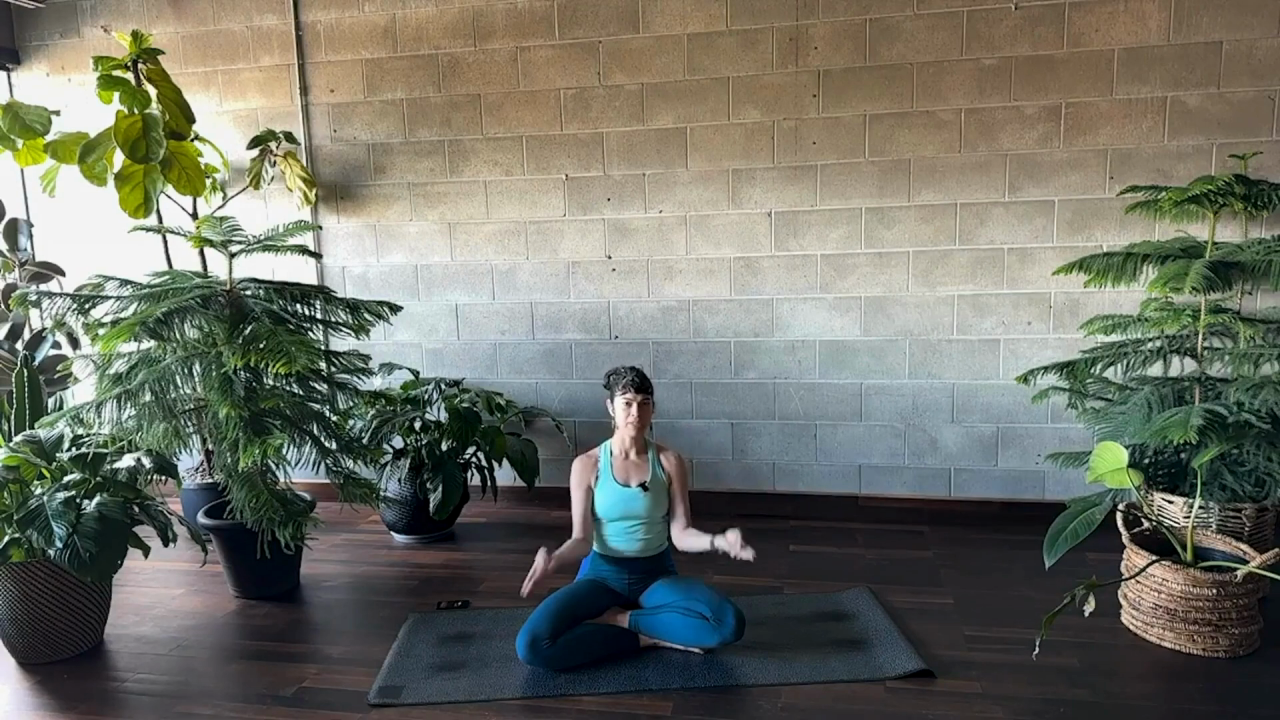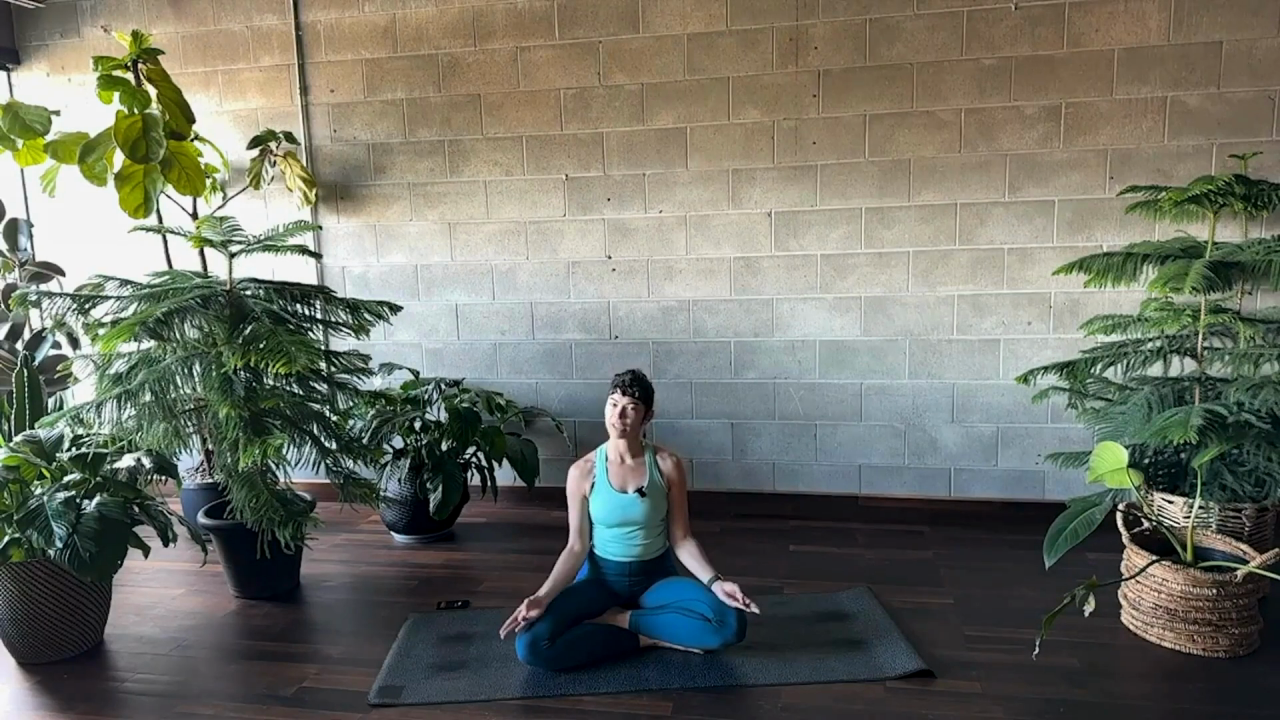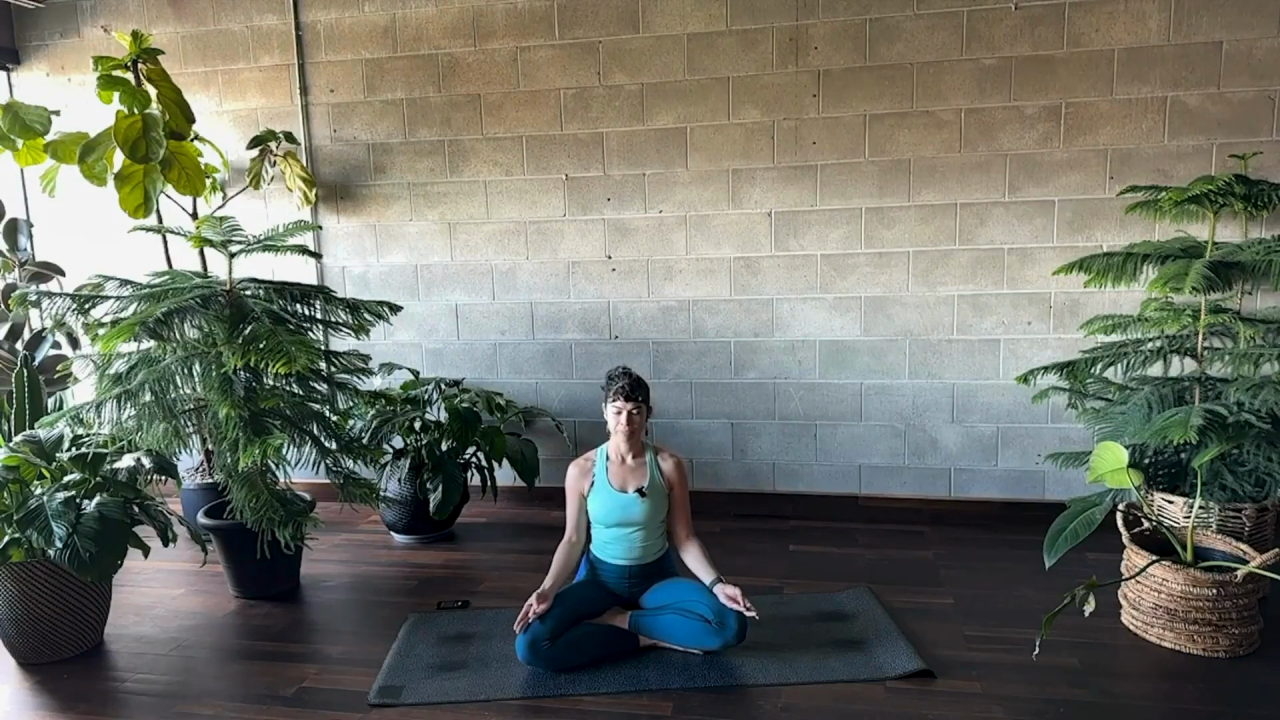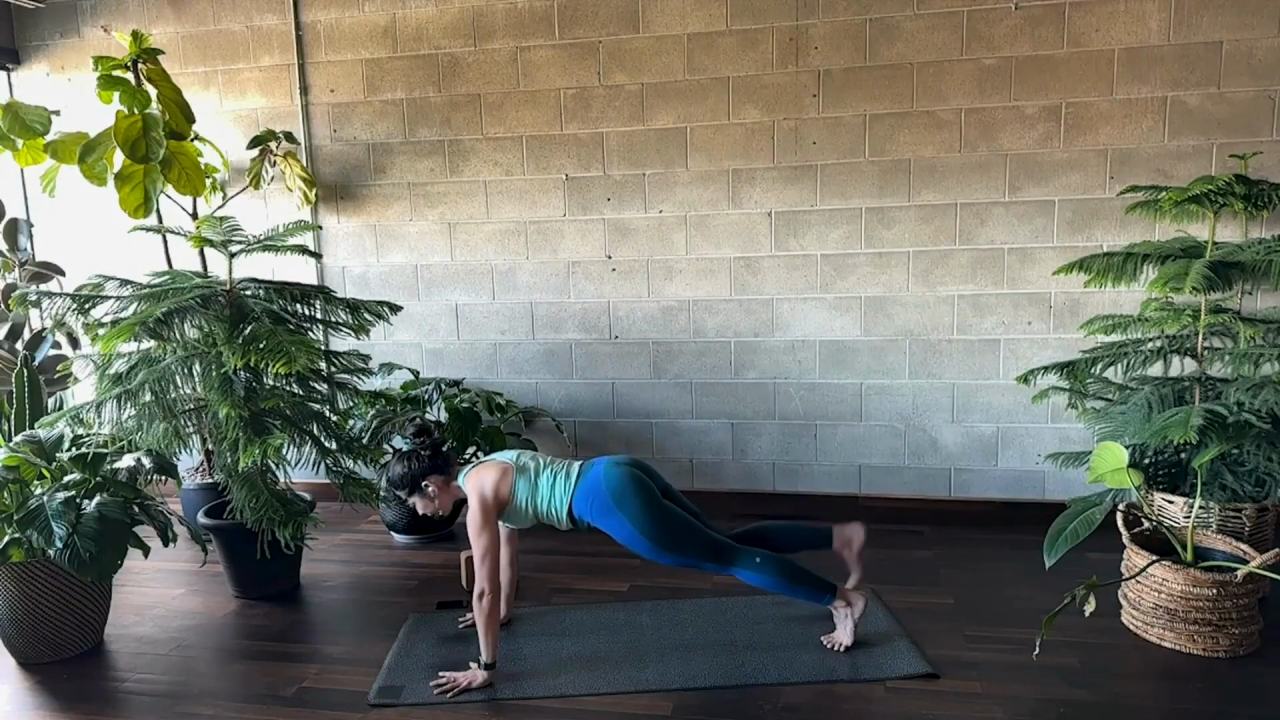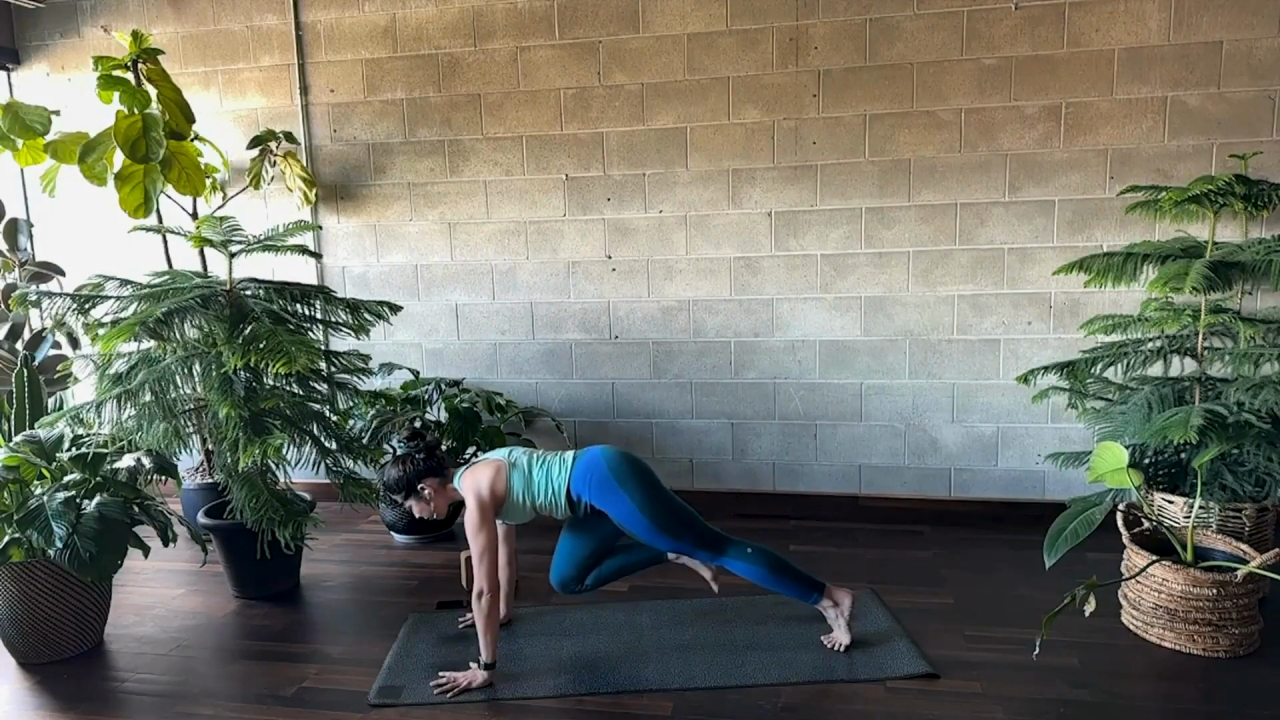
dt=1s
person 1, frame 1
left shoulder: (668, 461)
right shoulder: (587, 465)
left elbow: (680, 534)
right elbow: (582, 539)
left wrist: (717, 541)
right wrist: (555, 560)
left hip: (656, 575)
right hip: (602, 576)
left knee: (727, 623)
right knee: (532, 647)
left ankle: (618, 621)
right ankle: (646, 637)
person 1, frame 2
left shoulder: (667, 465)
right shoulder: (583, 471)
left elbow: (681, 539)
right elbow: (577, 547)
left wrist: (714, 581)
right wrist: (543, 596)
left hip: (655, 576)
right hip: (600, 577)
left knee: (729, 623)
right knee: (532, 646)
left ankle: (618, 621)
right ankle: (649, 637)
person 1, frame 3
left shoulder: (668, 466)
right shoulder: (582, 470)
left elbow: (683, 539)
right elbow: (573, 540)
left wrist: (716, 583)
right wrist: (547, 590)
left hip: (655, 577)
right hip: (599, 577)
left knee: (730, 625)
right knee: (531, 646)
left ankle: (619, 621)
right ankle: (649, 635)
person 1, frame 4
left shoulder: (478, 495)
right shoulder: (488, 472)
left elbow: (483, 588)
right elbow: (509, 541)
left wrist: (485, 668)
right wrist: (503, 610)
left hip: (612, 497)
right hip: (618, 476)
left knee: (726, 557)
right knee: (721, 544)
left ankle: (843, 601)
right ankle: (841, 538)
person 1, frame 5
left shoulder: (475, 495)
right shoulder: (482, 476)
left elbow: (483, 587)
right elbow: (506, 544)
left wrist: (484, 668)
right wrist: (502, 610)
left hip: (608, 480)
right hip: (603, 477)
left knee: (717, 548)
right knee: (566, 579)
left ankle: (831, 600)
right ankle: (674, 553)
